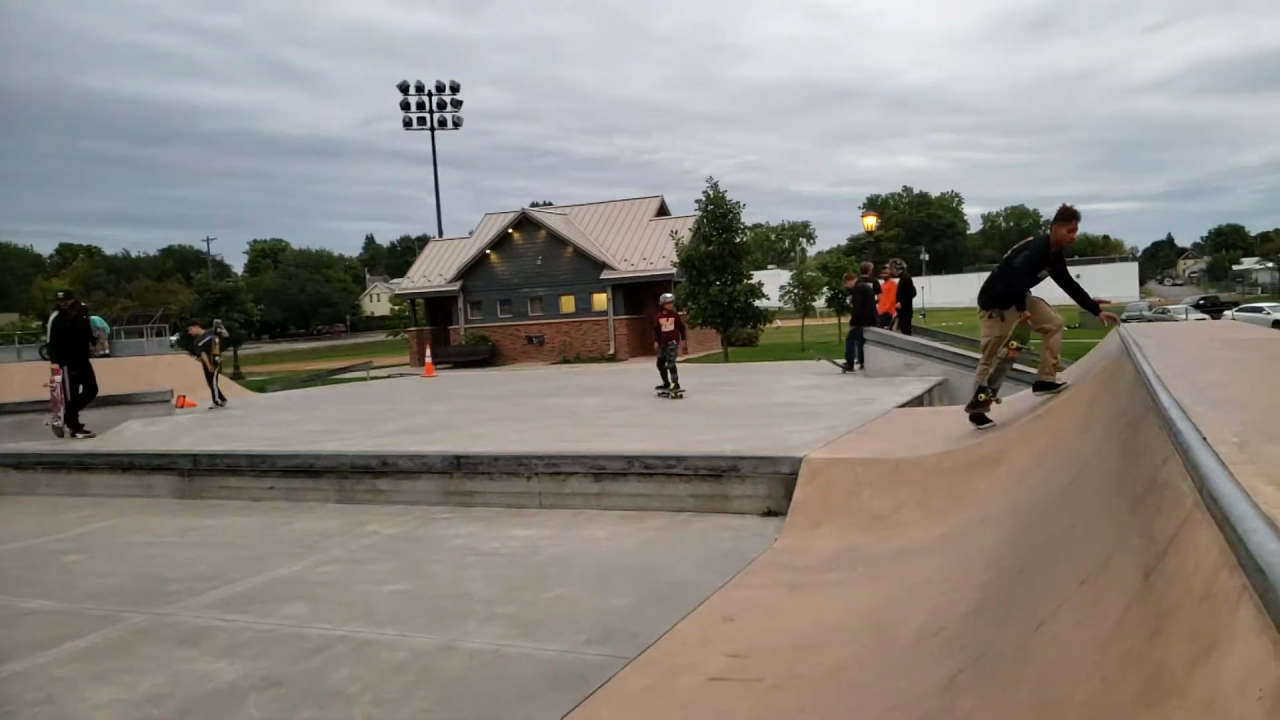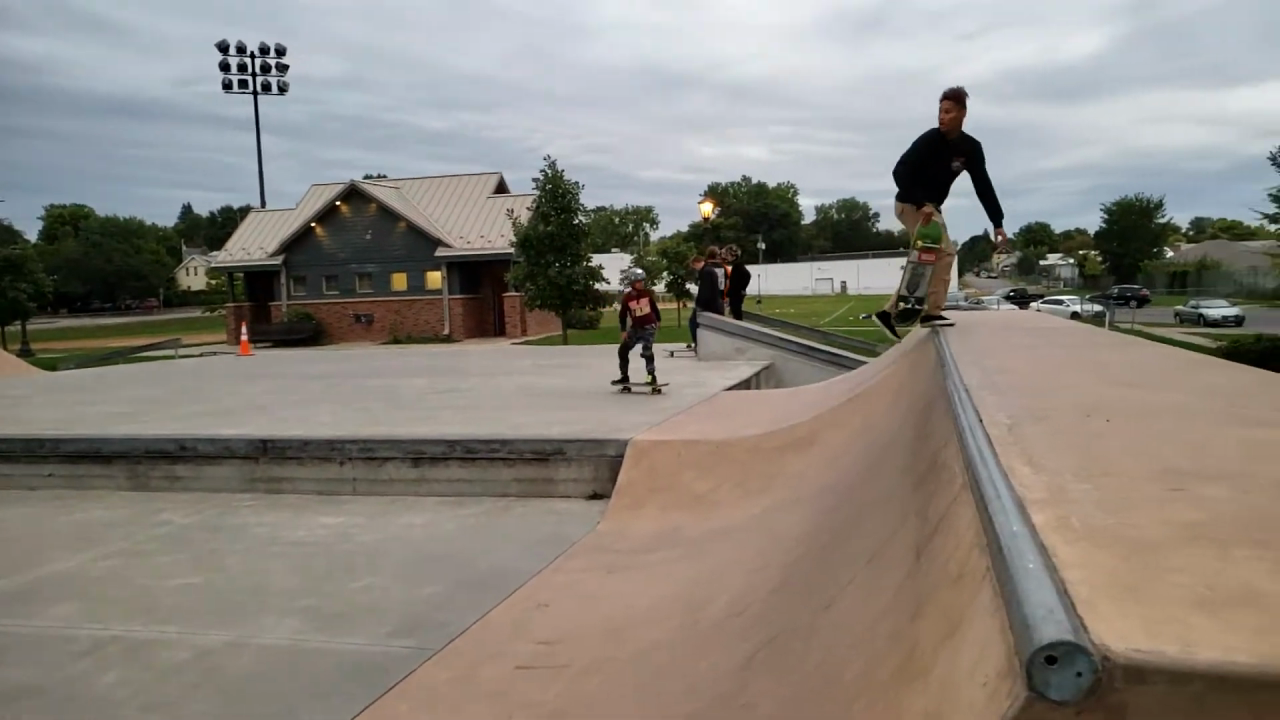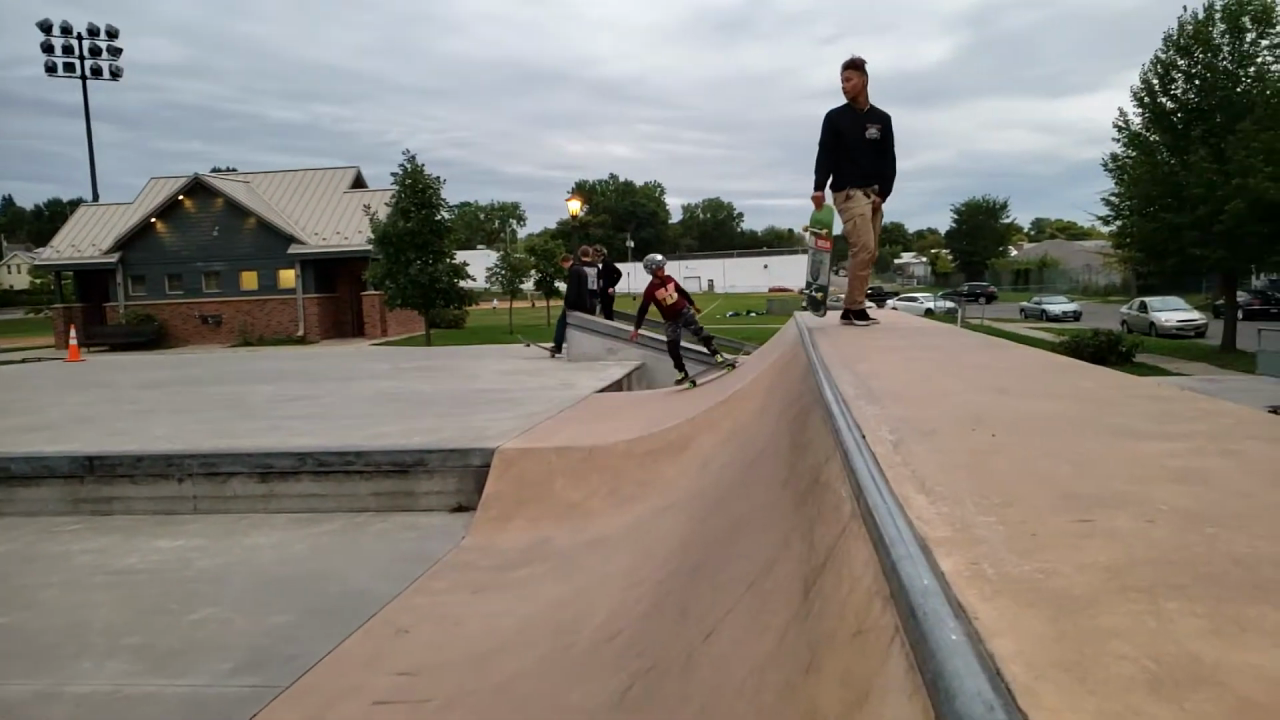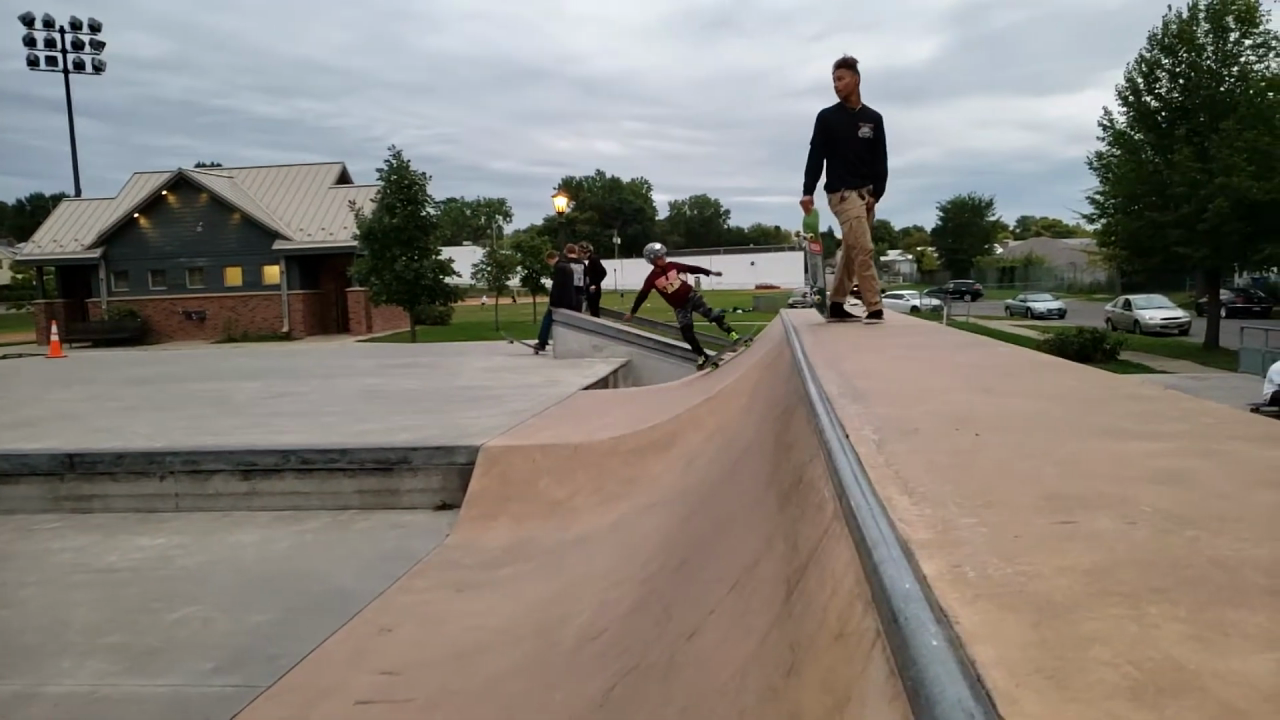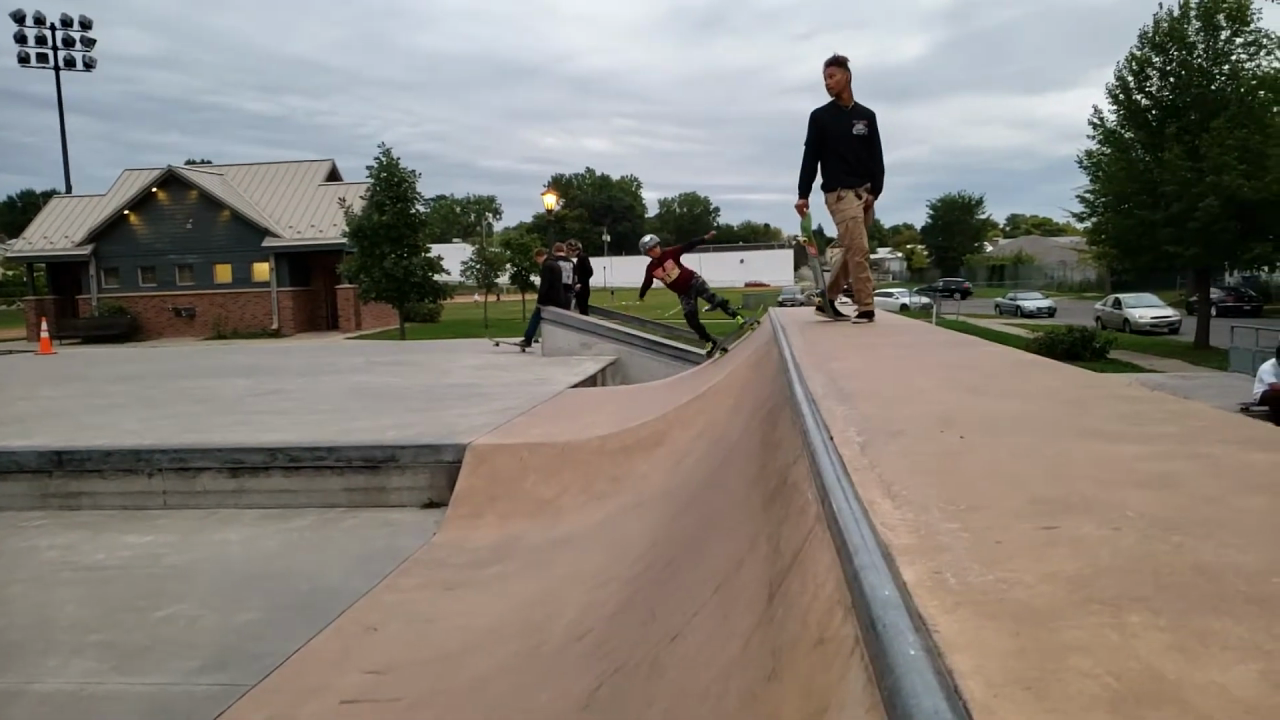
dt=1s
person 1, frame 1
left shoulder: (1055, 256)
right shoulder: (1034, 250)
left elbow: (1071, 286)
right elbow: (1016, 273)
left wrist: (1097, 309)
right wrist: (1022, 309)
left hip: (1017, 300)
right hip: (994, 301)
left knee: (1053, 324)
right knee: (992, 357)
left ankle: (1045, 381)
right ankle: (977, 411)
person 1, frame 2
left shoulder: (971, 148)
right shoulder: (927, 141)
left elbow: (983, 186)
right elbow: (900, 172)
left wrist: (997, 223)
right wrist: (921, 204)
left hip: (932, 207)
right hip: (911, 205)
right knee: (942, 252)
left ankle: (888, 313)
right ankle: (930, 313)
person 1, frame 3
left shoulder: (882, 119)
right shoulder: (835, 118)
left elbow: (889, 161)
right elbow: (825, 156)
left wrist: (883, 194)
right wrist: (819, 188)
left hip: (874, 193)
right hip: (848, 193)
left knee: (869, 253)
right knee: (863, 248)
left ankle: (850, 309)
right ankle: (857, 306)
person 1, frame 4
left shoulder: (874, 119)
right shoulder: (827, 117)
left elbow: (880, 160)
right elbow: (816, 157)
left wrist: (876, 193)
right wrist: (808, 191)
left hip: (866, 194)
right hip: (842, 193)
left knee: (851, 251)
right knee: (863, 249)
left ankle: (836, 305)
right ankle: (874, 307)
person 1, frame 5
left shoulder: (867, 116)
right shoulder: (820, 117)
left elbow: (876, 157)
right elbow: (810, 158)
left wrist: (874, 191)
right wrist: (803, 195)
left hip: (865, 193)
right hip: (840, 193)
left knee: (851, 251)
right knee: (858, 250)
left ankle: (827, 300)
right ankle: (866, 308)
